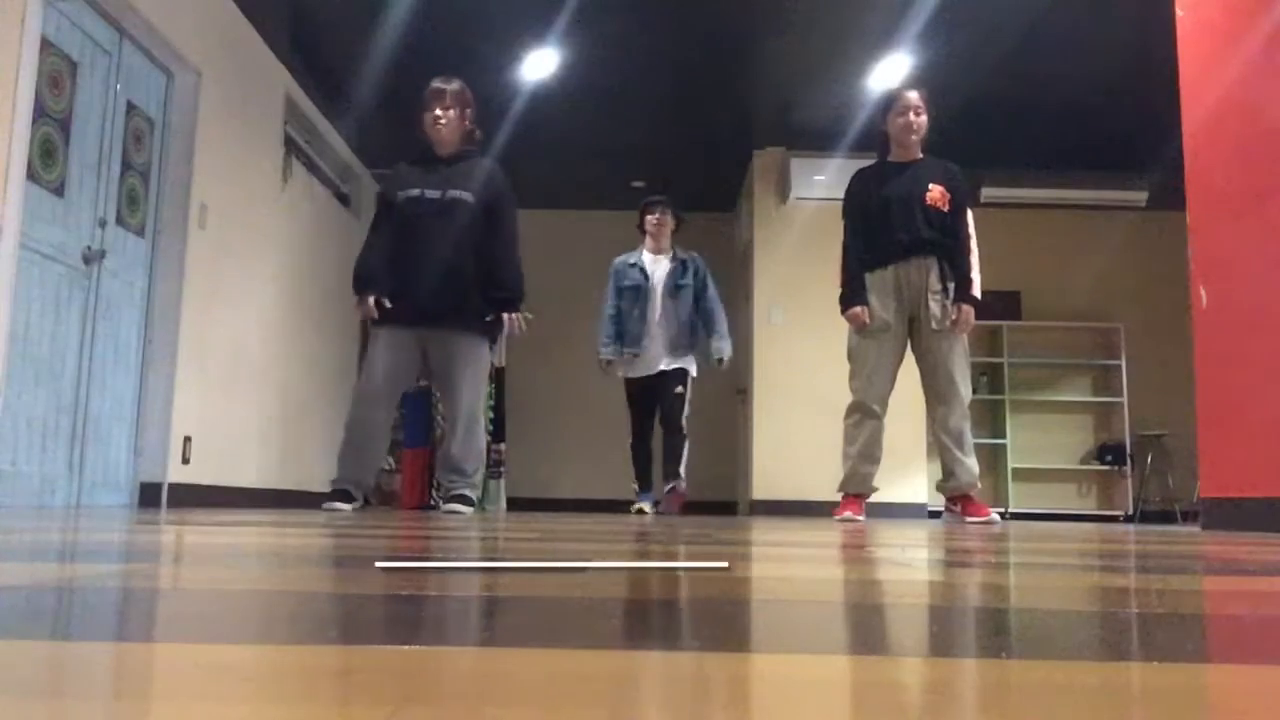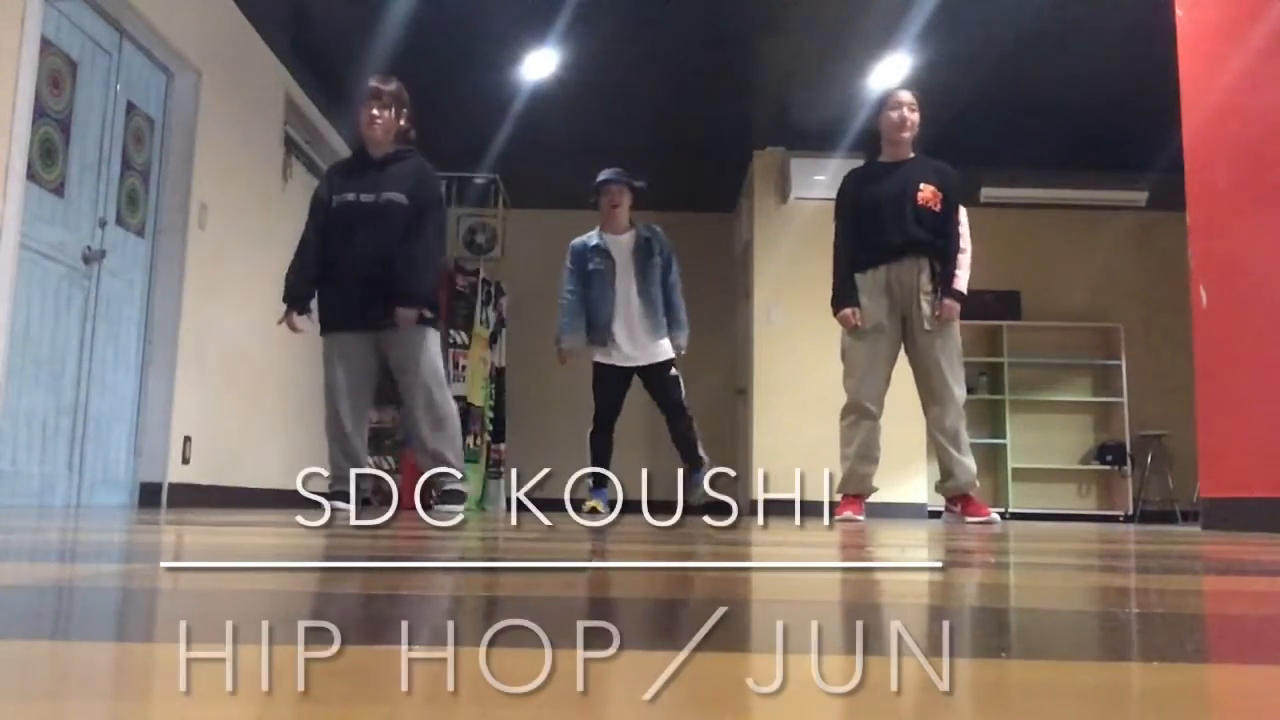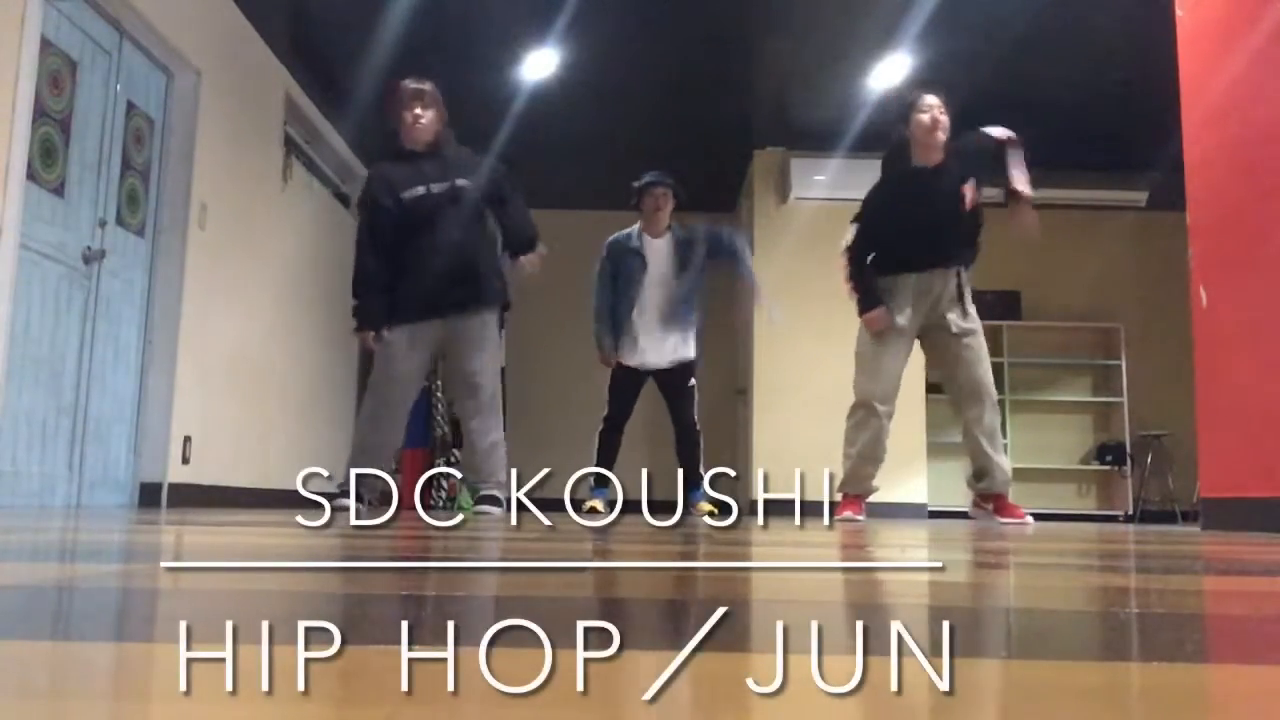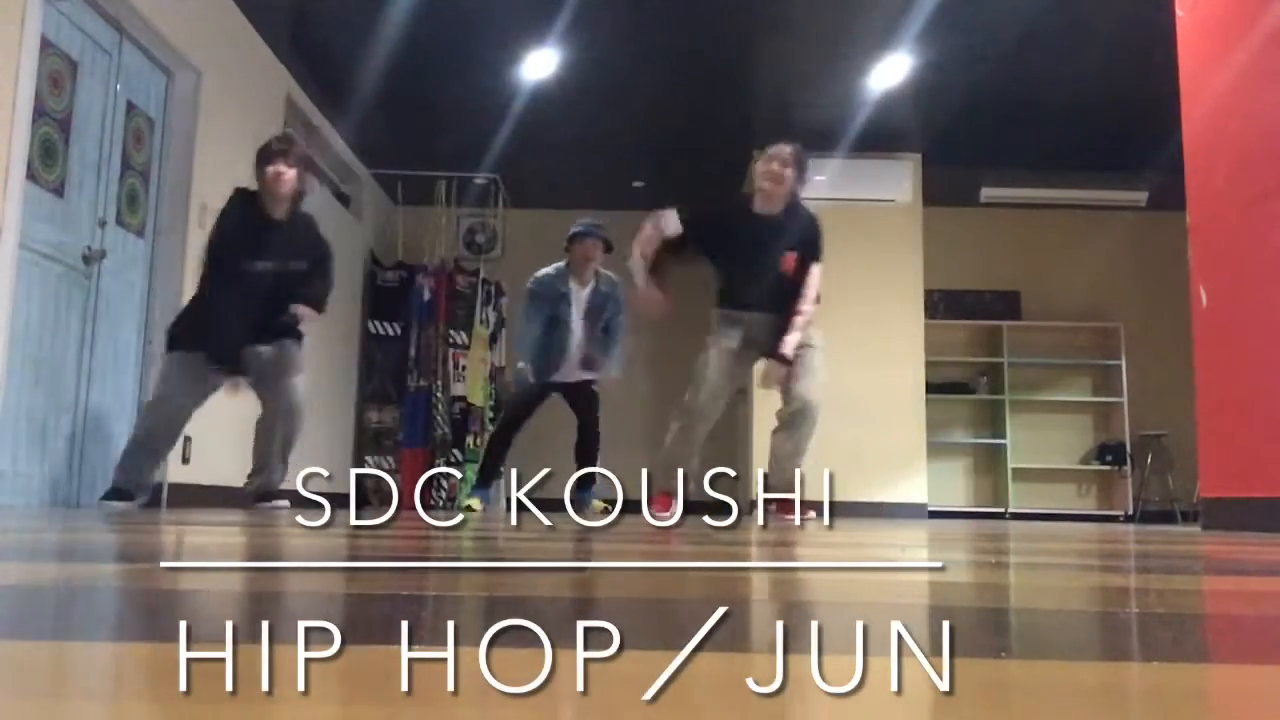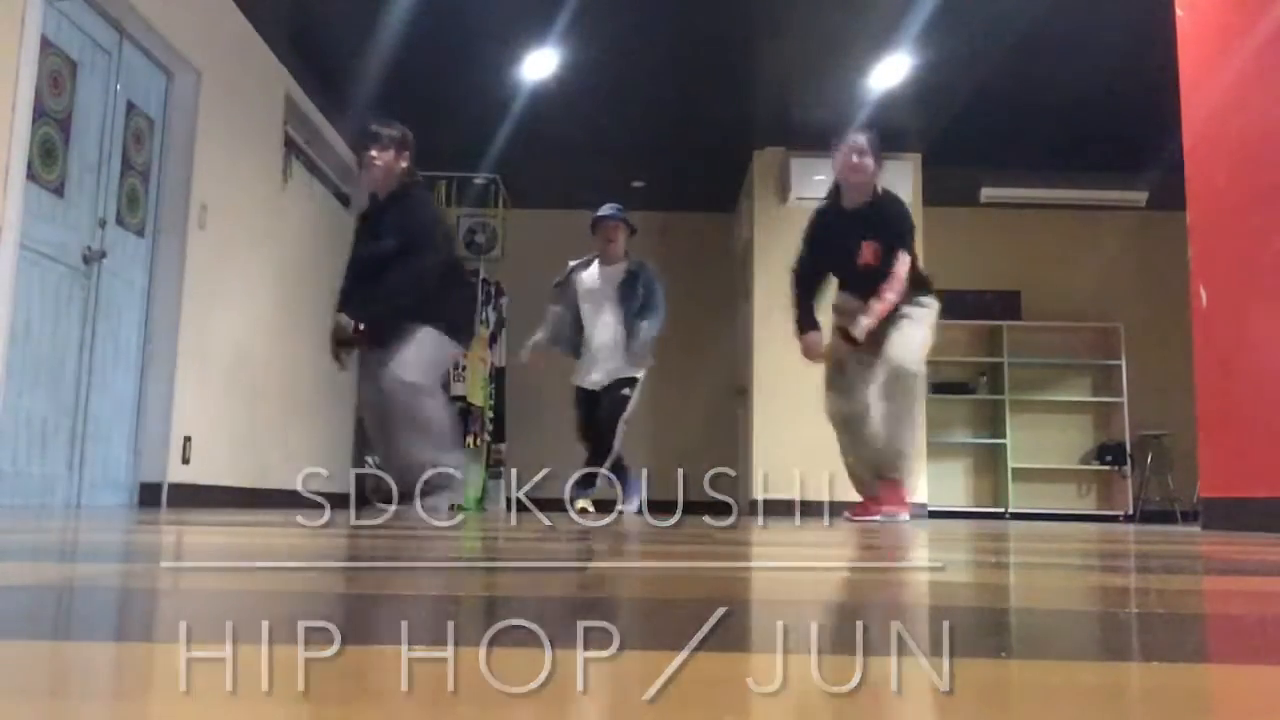
dt=1s
person 1, frame 1
left shoulder: (486, 176)
right shoulder: (402, 175)
left elbow: (502, 244)
right elbow: (380, 236)
left wrist: (508, 301)
right wrist: (368, 285)
left hip: (463, 314)
right hip: (399, 310)
left knee: (464, 407)
right knee: (371, 399)
left ankle: (460, 490)
right ankle: (349, 486)
person 1, frame 2
left shoulder: (419, 174)
right shoulder: (337, 177)
left elbow: (430, 243)
right elbow: (313, 241)
left wrist: (415, 296)
right wrist: (297, 296)
left hip: (408, 310)
right hip: (346, 312)
left knee: (429, 398)
right knee: (344, 405)
left ankle: (449, 484)
right ankle: (346, 489)
person 1, frame 3
left shoulder: (468, 163)
right shoulder: (384, 178)
left elbow: (506, 202)
right elbow: (370, 251)
left wrist: (523, 244)
right wrist: (369, 314)
left hip: (473, 303)
right hip: (408, 311)
left knee: (481, 400)
right knee: (385, 401)
left ankle: (489, 488)
right ankle: (359, 486)
person 1, frame 4
left shoulder: (306, 232)
right shoulder: (235, 221)
left elbow: (319, 277)
right elbow: (221, 294)
left wrist: (309, 303)
right wrist: (228, 359)
left hip: (271, 338)
right hip: (208, 337)
left knee: (286, 402)
right knee: (168, 407)
left ankle: (266, 484)
right ankle: (129, 484)
person 1, frame 5
left shoulder: (420, 208)
right shoulder: (371, 216)
left elbow: (420, 270)
right elbow: (358, 277)
left wrist: (365, 313)
right wrist: (345, 328)
left hip: (436, 320)
right hip: (387, 327)
left knee: (404, 381)
right knee: (377, 404)
left ankle: (440, 478)
right ankle: (418, 488)
person 2, frame 1
left shoulder: (948, 176)
right shoulder: (865, 181)
left elbow: (962, 240)
right elbow: (853, 244)
left wrist: (966, 295)
right wrist: (852, 297)
left hip: (937, 286)
right hip: (881, 287)
left knee: (951, 396)
right knee: (868, 396)
left ankle: (961, 493)
right ankle: (855, 494)
person 2, frame 2
left shoulder: (940, 175)
right shoulder: (857, 181)
left elbow: (957, 238)
right elbow: (844, 245)
left wrist: (954, 290)
right wrist: (843, 298)
left hip: (929, 285)
right hip: (872, 285)
left knee: (945, 394)
right knee: (863, 394)
left ankle: (960, 493)
right ankle: (854, 493)
person 2, frame 3
left shoulder: (966, 155)
right shoulder: (890, 187)
left elbow: (1003, 139)
right elbow: (855, 249)
left wrist: (1019, 188)
right wrist: (867, 302)
left hip: (948, 290)
right hip: (893, 293)
left knee: (978, 391)
right knee: (873, 395)
left ankle: (992, 493)
right ankle: (852, 494)
person 2, frame 4
left shoulder: (804, 226)
right shoulder: (724, 213)
left elbow: (807, 296)
right elbow: (662, 226)
left wrist: (785, 354)
right wrist: (643, 276)
left hip: (787, 327)
right hip: (736, 321)
left knee: (803, 401)
right knee: (699, 403)
left ankle: (779, 494)
right ankle: (666, 489)
person 2, frame 5
left shoulder: (891, 210)
right shoulder: (825, 218)
left elbow: (896, 282)
right elbow: (806, 276)
left wrist: (854, 334)
right wrist: (807, 328)
left hip: (907, 307)
right hip: (853, 310)
left knee: (901, 367)
right knee: (843, 405)
left ankle: (892, 477)
right ankle: (876, 491)
person 3, frame 1
left shoulder: (691, 265)
right shoulder: (623, 266)
left elbow: (710, 306)
right elbow: (611, 312)
left wrist: (721, 344)
right wrist: (607, 350)
left hip: (676, 360)
right hip: (636, 363)
left knee: (674, 423)
right knee: (640, 431)
left ankle: (673, 486)
right ankle: (644, 494)
person 3, frame 2
left shoulder: (655, 240)
right shoulder: (582, 248)
left elbow: (672, 287)
right elbow: (572, 296)
left wrist: (678, 332)
right wrist: (565, 337)
left hip: (655, 347)
right hip: (609, 351)
left knee: (677, 411)
right knee: (603, 420)
left ankle: (697, 475)
right ankle: (599, 492)
person 3, frame 3
left shoulder: (694, 239)
right shoulder: (619, 246)
left elbow: (731, 243)
right elbow: (603, 295)
left wrist: (747, 270)
right wrist: (604, 341)
left hip: (677, 350)
right hip: (630, 352)
left knee: (686, 423)
right knee: (613, 420)
left ankle: (696, 493)
right ankle: (599, 491)
person 3, frame 4
left shoulder: (610, 287)
right shoulder: (545, 282)
left elbow: (615, 331)
right elbow: (529, 326)
left wrist: (606, 364)
right wrist: (524, 370)
left hip: (581, 372)
right hip: (539, 369)
left knee: (590, 424)
right knee: (509, 423)
left ankle: (586, 493)
right ankle: (481, 490)
person 3, frame 5
left shoulder: (642, 274)
right shoulder: (577, 273)
left elbow: (655, 312)
right elbow: (560, 312)
left wrist: (644, 333)
right wrist: (539, 339)
left hip: (624, 368)
right hip: (589, 370)
left knee: (607, 426)
right knee: (591, 432)
left ankle: (583, 489)
right ankle: (626, 486)
